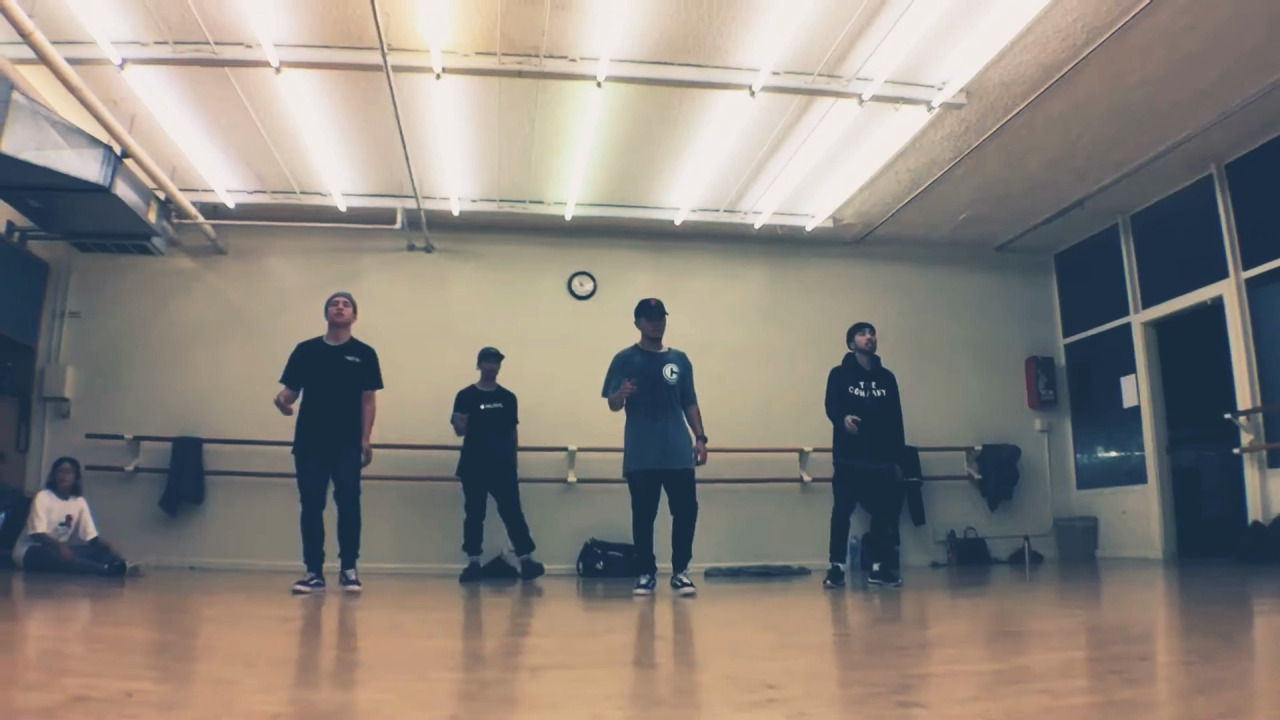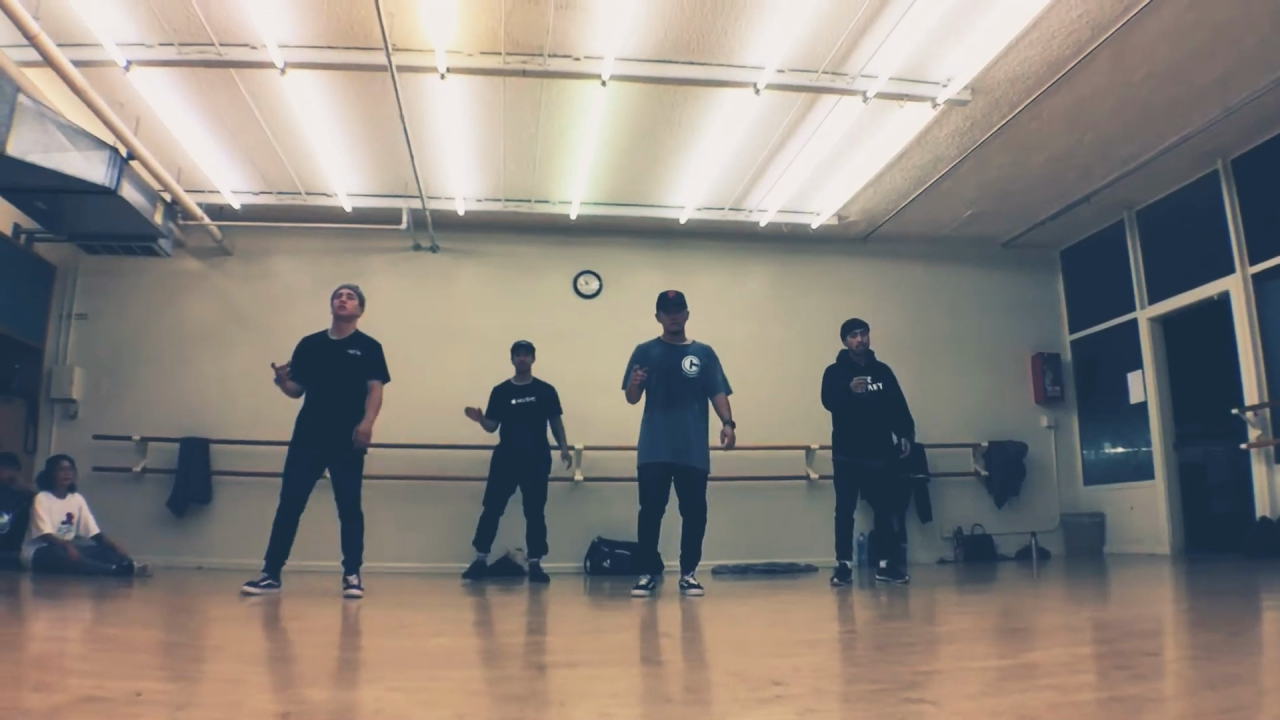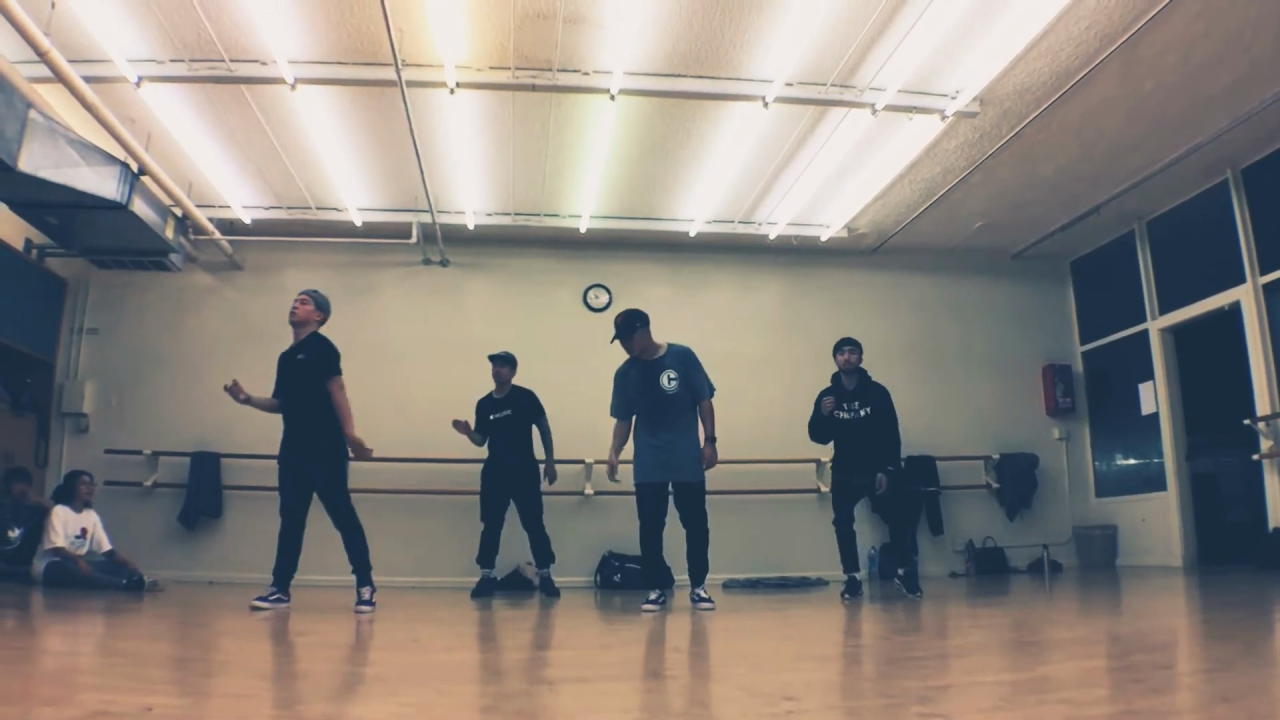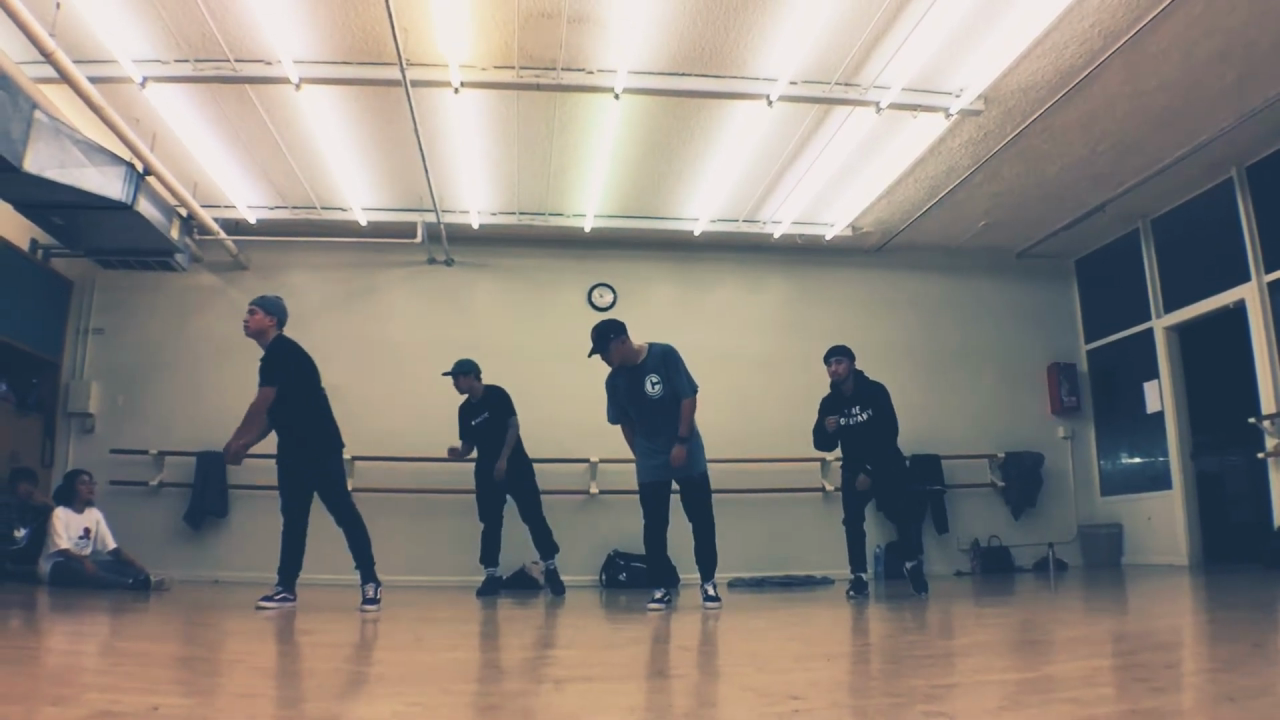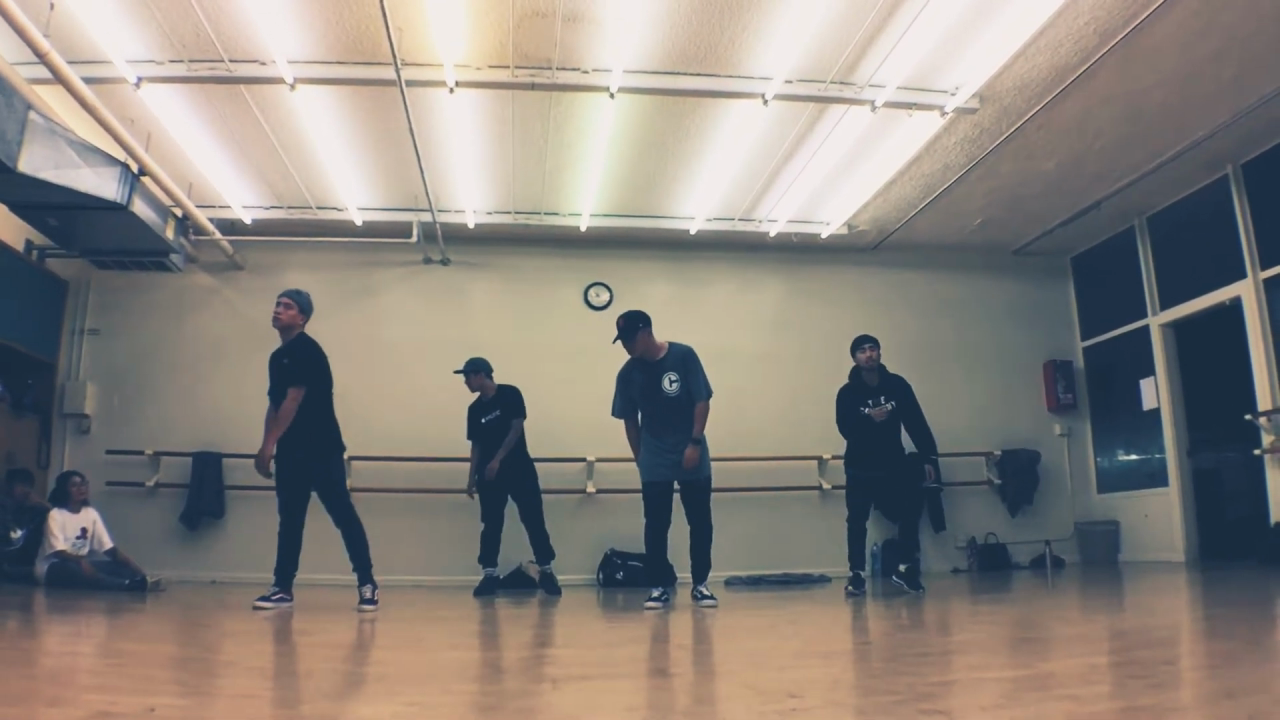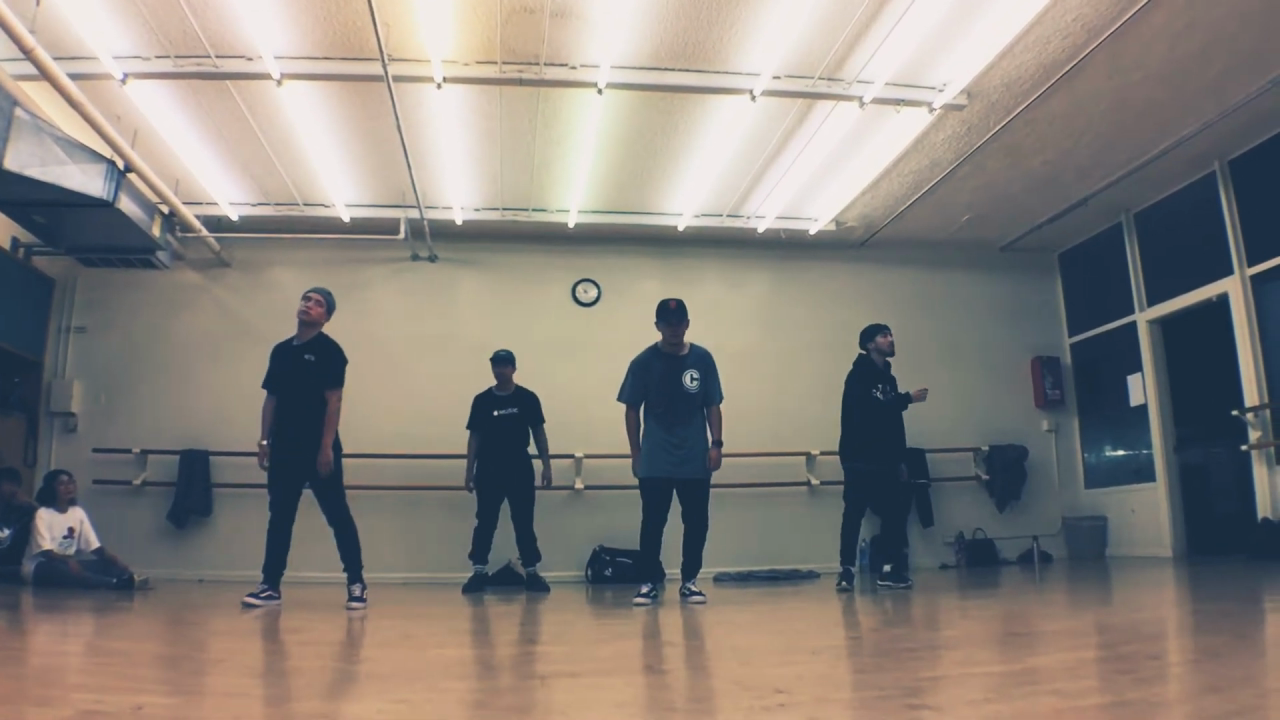
dt=0.7s
person 1, frame 1
left shoulder: (364, 354)
right shoulder: (305, 350)
left elbow: (368, 400)
right elbow: (291, 389)
left wrist: (365, 440)
right wrist: (282, 401)
left hip: (346, 443)
right hip: (309, 442)
left knee: (348, 502)
right knee: (311, 506)
left ankle: (349, 567)
right ankle: (314, 572)
person 1, frame 2
left shoulder: (368, 347)
right shoulder: (309, 345)
left elbow: (375, 390)
right elbow: (297, 391)
left wrist: (368, 423)
right wrist: (282, 381)
left hip: (347, 442)
right hip: (307, 437)
left knee: (349, 507)
right knee: (289, 504)
left ankle: (352, 574)
right ankle: (271, 573)
person 1, frame 3
left shoulder: (322, 347)
right shoulder: (286, 357)
left elbow: (337, 390)
left wrist: (350, 434)
right wrist: (248, 399)
left hip: (326, 450)
right hip: (293, 450)
left knee: (344, 516)
right knee: (291, 518)
left ankle: (365, 586)
right ankle: (280, 588)
person 1, frame 4
left shoulder: (283, 352)
right shoulder: (274, 356)
left elbow: (262, 406)
right elbow: (273, 413)
left wrist: (236, 441)
right wrist: (246, 444)
left hip: (320, 446)
right hip: (293, 449)
left knee: (344, 512)
right knee: (293, 519)
left ankle: (370, 582)
right ankle: (286, 588)
person 1, frame 5
left shoulder: (306, 350)
right shoulder: (278, 355)
left elbow: (293, 401)
left wrist: (267, 445)
right wrist: (271, 448)
left hip: (322, 448)
right hip: (291, 450)
left knee: (343, 514)
right knee: (289, 519)
left ankle: (367, 584)
right ankle: (283, 588)
person 1, frame 6
left shoulder: (329, 350)
right shoulder: (280, 351)
left elbow: (333, 401)
right elbow: (271, 399)
left wrist: (327, 447)
right wrist: (264, 440)
left hip: (319, 449)
right hip: (284, 448)
left knee: (338, 515)
right knee: (279, 517)
left ankle: (356, 583)
right ankle: (270, 585)
person 2, frame 1
left shoulder: (680, 360)
right shoulder: (625, 360)
left elbow: (690, 403)
right elbow: (613, 404)
left wrist: (700, 438)
right wrist: (621, 394)
left hip: (678, 451)
right hip: (640, 454)
left knee: (686, 509)
right knee: (643, 514)
left ankle: (680, 571)
right ankle: (646, 573)
person 2, frame 2
left shoulder: (704, 353)
right shoulder: (645, 352)
left elbow: (718, 392)
right elbow: (632, 398)
left wrist: (728, 423)
right wrist: (634, 383)
left hip: (693, 449)
right hip: (654, 448)
left knee: (694, 512)
right knee: (650, 511)
left ankle: (688, 573)
right ankle: (648, 573)
person 2, frame 3
left shoulder: (683, 357)
right shoulder: (625, 373)
left elbow: (704, 401)
right elbow: (624, 420)
left wrist: (709, 441)
right wrist: (614, 454)
left hip: (687, 459)
right hip: (648, 464)
left knee: (696, 524)
right knee: (650, 527)
left ankle: (698, 586)
right ankle: (656, 588)
person 2, frame 4
left shoulder: (664, 355)
right shoulder: (614, 380)
left elbow: (688, 398)
left wrist: (681, 442)
right wrist: (640, 455)
left hip: (686, 453)
right hip: (650, 461)
left knee: (702, 519)
right knee: (654, 526)
left ankle: (708, 581)
right ankle: (662, 587)
person 2, frame 5
left shoulder: (684, 356)
right shoulder: (628, 374)
left elbow: (702, 401)
right elbow: (630, 420)
left wrist: (695, 443)
right wrist: (639, 458)
left hip: (692, 456)
right hip: (654, 461)
left knee: (700, 522)
right knee: (656, 525)
left ankle: (700, 583)
right ankle: (659, 586)
person 2, frame 6
left shoulder: (703, 359)
right shoulder: (643, 362)
left elbow: (713, 405)
right elbow: (632, 410)
left wrist: (716, 443)
right wrist: (635, 453)
left hip: (695, 458)
right hip: (655, 460)
left knee: (697, 521)
right knee: (653, 521)
left ankle: (689, 581)
right ankle: (649, 582)
person 3, frame 1
left shoulder: (887, 377)
right shoulder: (840, 374)
left elbow: (896, 420)
right elbow: (831, 406)
left wrist: (896, 457)
right wrist: (843, 419)
left hip: (881, 459)
right hip: (848, 458)
left knee: (884, 513)
right knee: (842, 512)
left ankle: (878, 566)
right ankle: (837, 567)
person 3, frame 2
left shoulder: (883, 371)
right shoulder: (835, 372)
left elbow: (898, 406)
right elbow: (829, 401)
left wrist: (905, 434)
right wrist: (849, 390)
left hip: (880, 453)
right hip: (847, 455)
left knee: (886, 508)
right knee: (845, 509)
left ankle: (885, 563)
right ankle: (843, 564)
person 3, frame 3
left shoulder: (877, 392)
right shoulder: (827, 396)
left elbow: (891, 433)
right elbow: (819, 436)
left wrist: (887, 469)
right wrist: (822, 415)
left hip: (879, 470)
right hip: (845, 472)
left knee: (897, 519)
right knee: (842, 522)
left ankle: (905, 572)
right ankle: (852, 578)
person 3, frame 4
left shoulder: (875, 392)
right shoulder: (829, 403)
left elbow: (889, 434)
right elbow: (824, 445)
left wrist: (870, 470)
right wrist: (826, 430)
left hip: (887, 468)
right hip: (854, 470)
left knee: (903, 516)
right knee: (852, 521)
left ankle: (913, 565)
right ankle: (859, 577)
person 3, frame 5
left shoulder: (897, 385)
right shoulder: (848, 393)
left elbow: (916, 422)
right elbow: (847, 431)
left wrist: (929, 457)
right wrist: (868, 419)
left hip: (894, 464)
right hip: (860, 468)
left knee: (910, 511)
right knee: (857, 519)
left ankle: (905, 568)
right ankle: (857, 574)
person 3, frame 6
left shoulder: (888, 378)
right shoulder: (859, 375)
right elbow: (870, 411)
left wrist: (900, 459)
right wrist: (908, 399)
left hip: (885, 459)
right hip: (859, 458)
left knee: (895, 512)
right knee: (854, 513)
left ankle: (889, 569)
right ankle: (847, 570)
person 4, frame 1
left shoulder: (508, 398)
right shoulder: (465, 396)
left elbow: (512, 432)
right elbow: (459, 431)
left wrist: (514, 463)
right wrist: (460, 424)
left hip: (503, 465)
right hip: (474, 466)
left knee: (513, 512)
right knee: (474, 514)
left ankle: (526, 559)
right ankle: (474, 563)
person 4, frame 2
left shoulder: (546, 390)
right shoulder: (500, 391)
left elbow: (556, 421)
right elbow: (492, 426)
left wrist: (564, 448)
right wrist: (480, 419)
left hip: (537, 460)
right hip: (505, 459)
left knee: (535, 513)
right knee: (491, 508)
left ankle: (534, 563)
right ankle: (480, 559)
person 4, frame 3
left shoulder: (526, 397)
right shoulder: (484, 404)
left elbow: (544, 428)
right elbow: (481, 440)
left wrist: (550, 462)
right wrist: (468, 432)
left hip: (524, 470)
right hip: (494, 471)
left knee: (534, 523)
right knee: (491, 524)
left ankle: (545, 575)
right ankle: (487, 576)
person 4, frame 4
left shoulder: (497, 395)
right shoulder: (465, 410)
left elbow: (513, 427)
right elbow: (469, 443)
left wrist: (503, 459)
right wrist: (460, 453)
left hip: (516, 466)
right hip: (486, 471)
left knee: (534, 517)
right knee: (491, 523)
left ankle: (550, 567)
right ankle: (491, 575)
person 4, frame 5
left shoulder: (510, 394)
right shoulder: (474, 409)
left elbow: (516, 429)
right elbow: (476, 444)
left wrist: (497, 459)
right wrist: (472, 476)
left hip: (519, 468)
right hip: (490, 473)
left knee: (534, 520)
right knee: (491, 524)
left ankle: (546, 571)
right ankle: (489, 575)
person 4, frame 6
left shoulder: (528, 398)
right shoulder: (481, 400)
left elbow: (539, 433)
right elbow: (474, 437)
left wrist: (546, 466)
right wrist: (469, 471)
left hip: (520, 469)
right hip: (488, 470)
left knee: (524, 523)
right knee: (485, 522)
left ankle: (531, 572)
right ankle: (479, 572)
